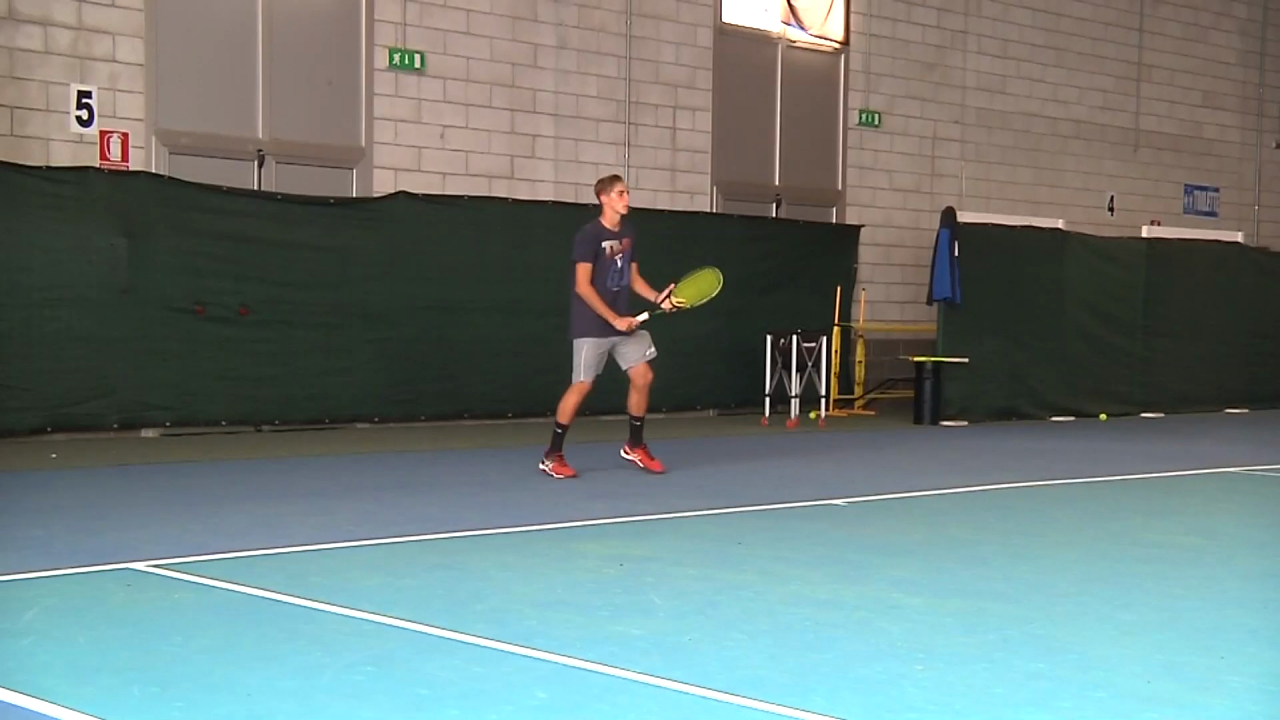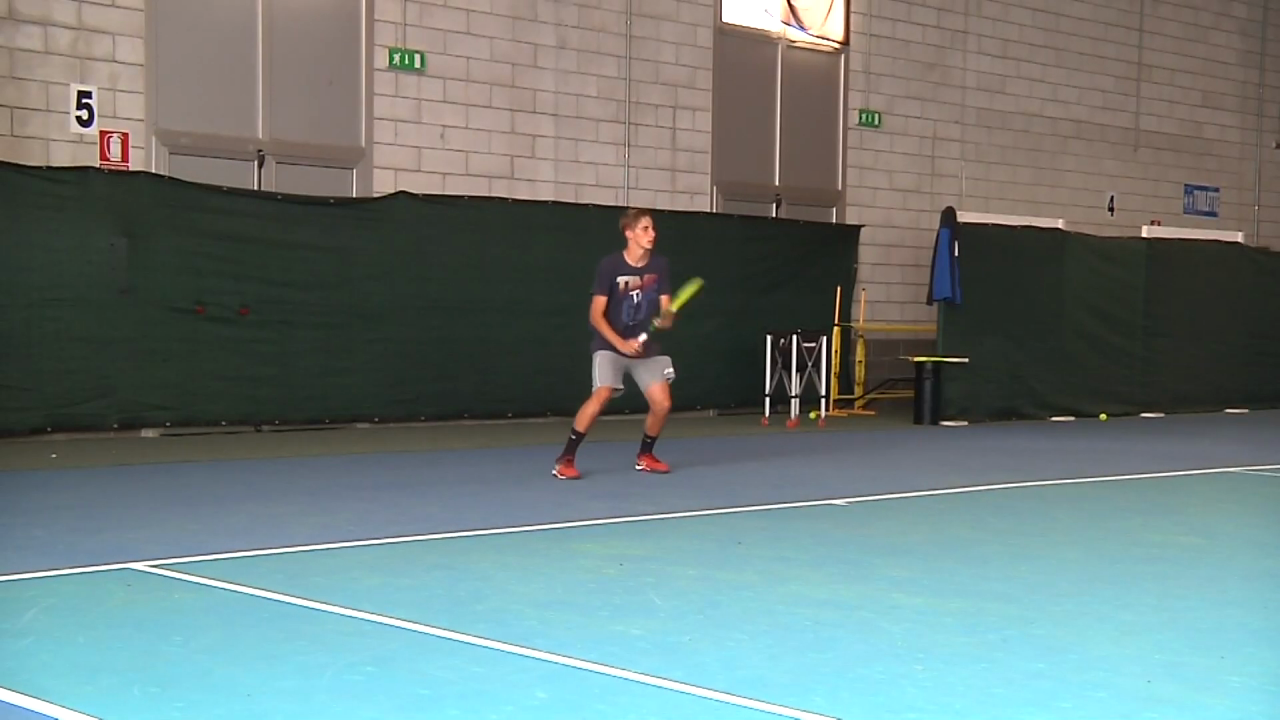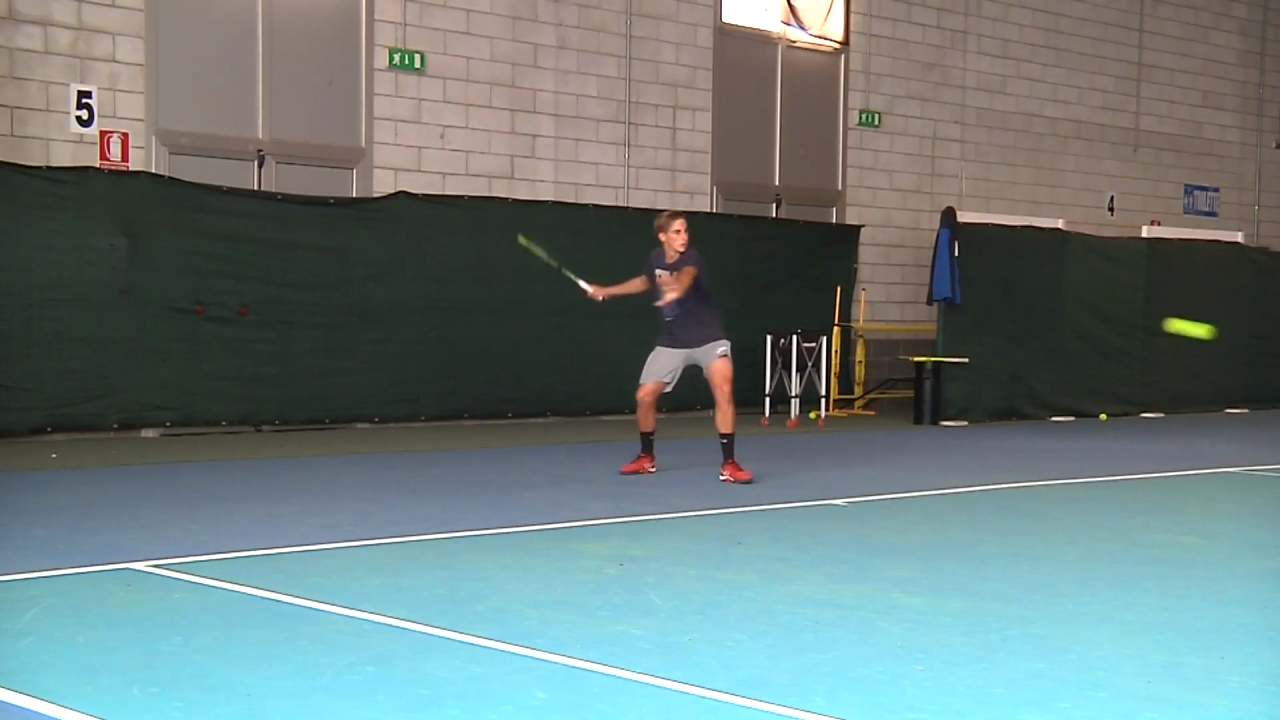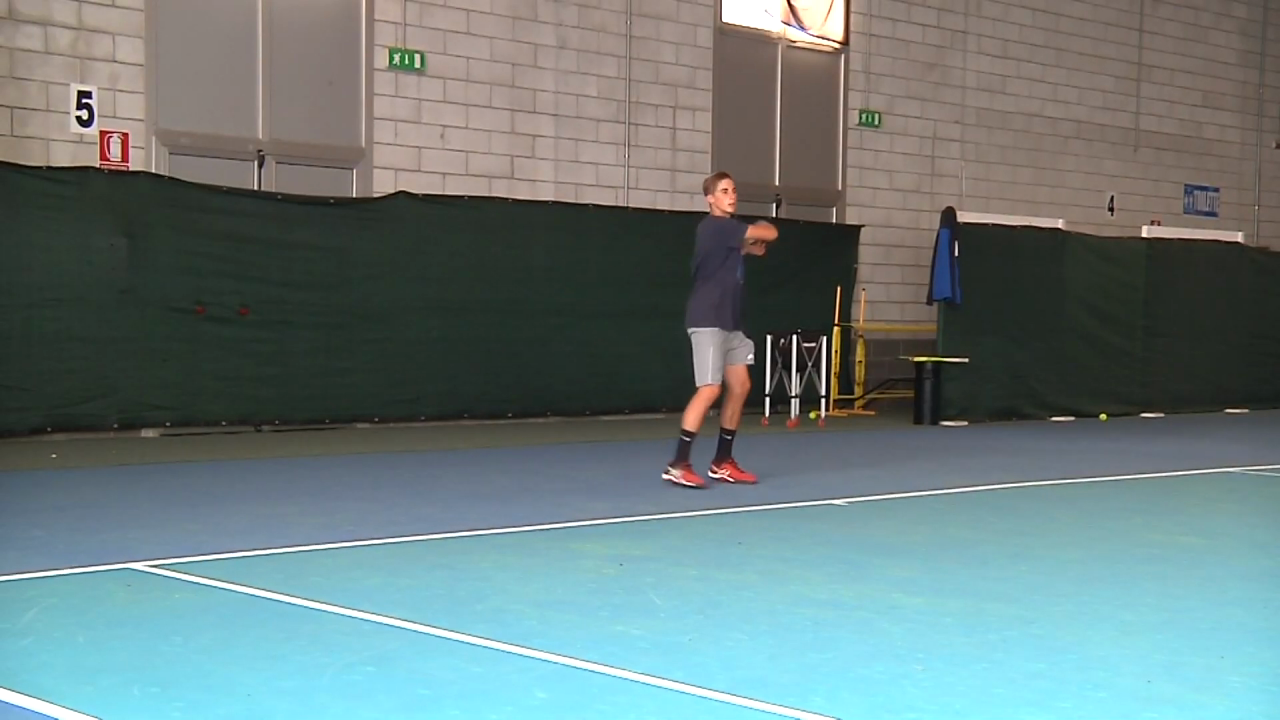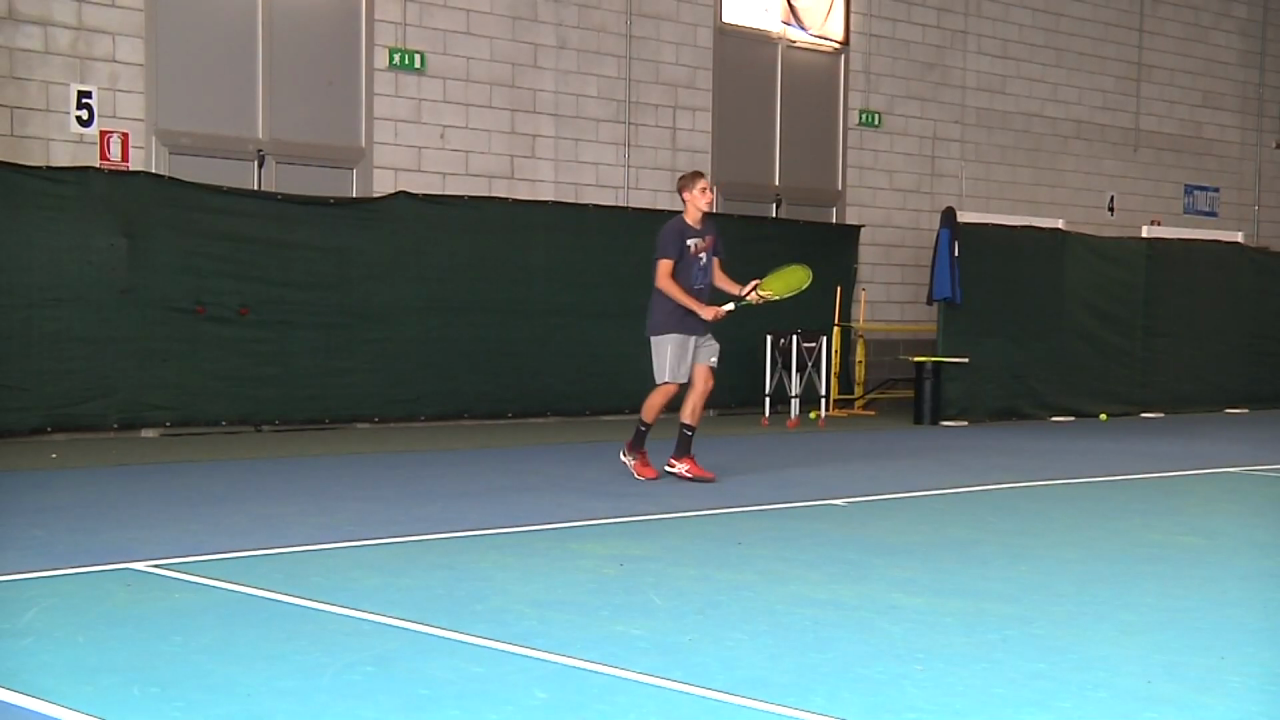
dt=0.7s
person 1, frame 1
left shoulder: (628, 233)
right shoulder: (589, 234)
right elbow: (582, 285)
left wrist: (658, 297)
right wrist: (614, 318)
left hip: (622, 323)
right hip: (592, 324)
left knee: (643, 377)
right knee: (583, 384)
left ankle: (635, 446)
right ankle: (552, 455)
person 1, frame 2
left shoulder: (660, 265)
right shoulder: (609, 266)
left elbow: (665, 308)
right elbow: (595, 315)
left wrist: (666, 320)
right wrist: (620, 343)
left hip: (646, 347)
right hip: (610, 345)
left knee: (662, 403)
right knee: (602, 395)
left ankle: (645, 455)
right ankle: (565, 458)
person 1, frame 3
left shoulder: (690, 257)
right shoulder: (655, 257)
left elbow: (686, 277)
right elbow: (644, 283)
left wrist: (675, 290)
right wrist: (606, 291)
left hip: (708, 338)
right hip: (671, 341)
left knee: (724, 390)
right knee: (645, 396)
left ankle: (729, 463)
right ankle: (647, 456)
person 1, frame 4
left shoulder: (725, 228)
right shoulder: (717, 226)
right elbow: (770, 233)
left wrist: (748, 246)
right wrist: (759, 233)
left hip: (729, 322)
right hip: (708, 320)
left knee: (741, 386)
right knee: (710, 389)
left ankle: (723, 462)
right ankle: (678, 464)
person 1, frame 5
left shoulder: (710, 230)
right shoulder: (673, 230)
left elbow: (716, 275)
right elbow: (662, 279)
left wrist: (742, 291)
right wrist: (700, 308)
left hip: (697, 324)
right hip: (669, 321)
left knee: (703, 384)
right knee: (669, 386)
left ankle: (680, 459)
right ankle: (634, 449)
